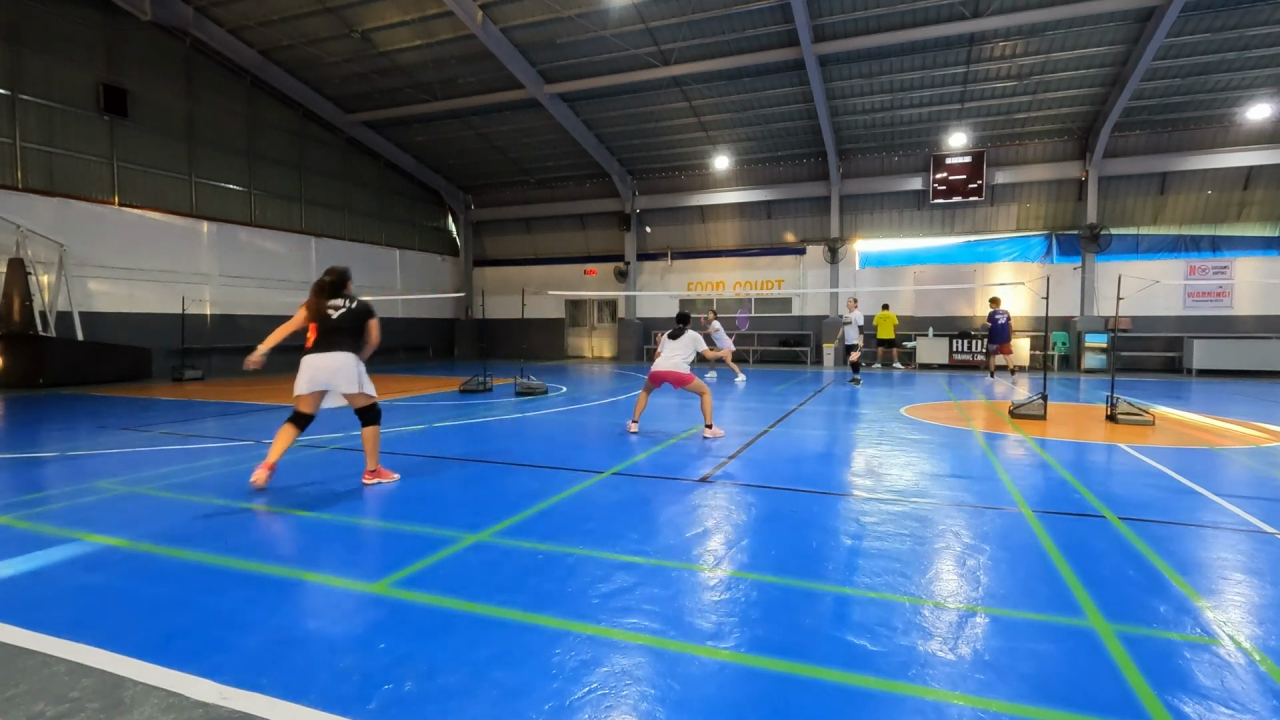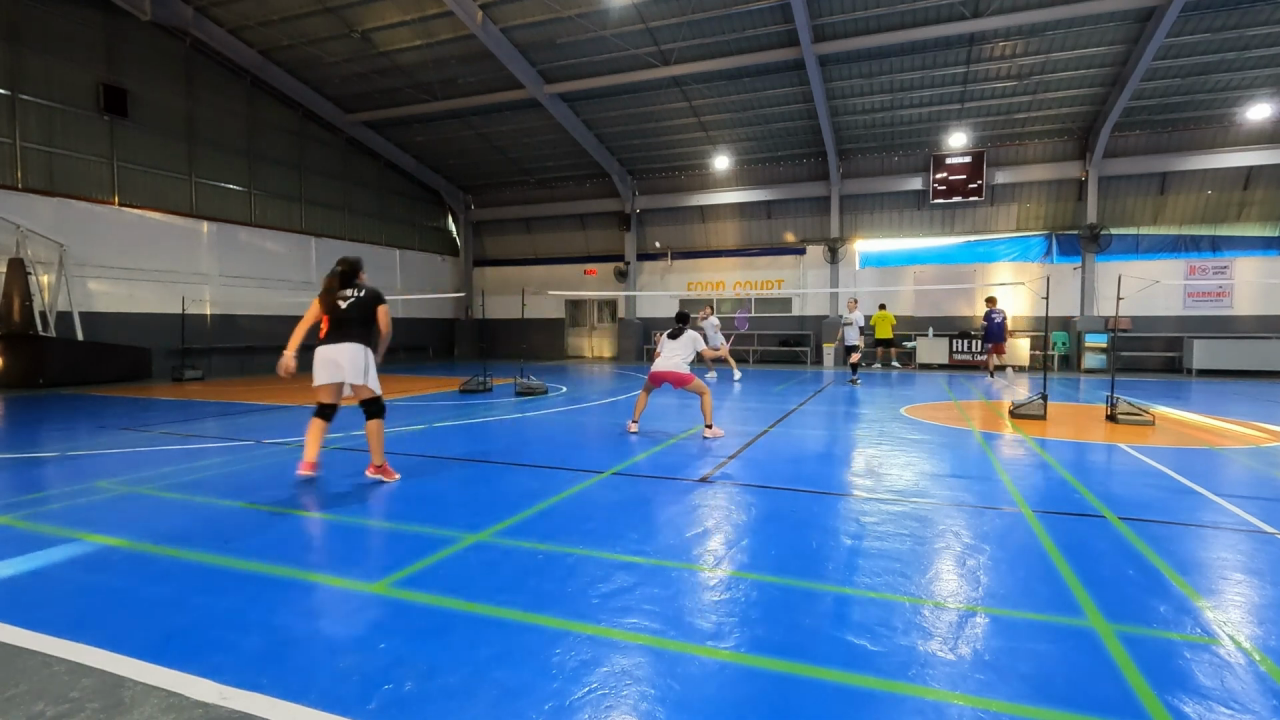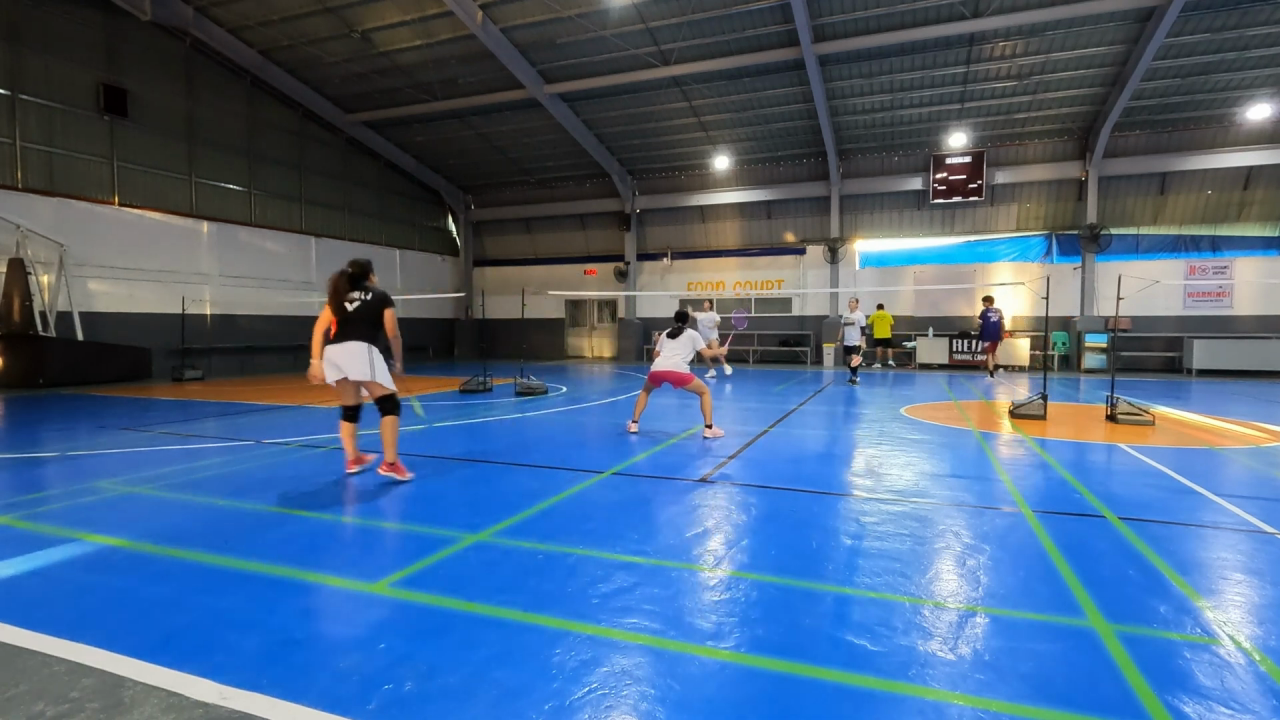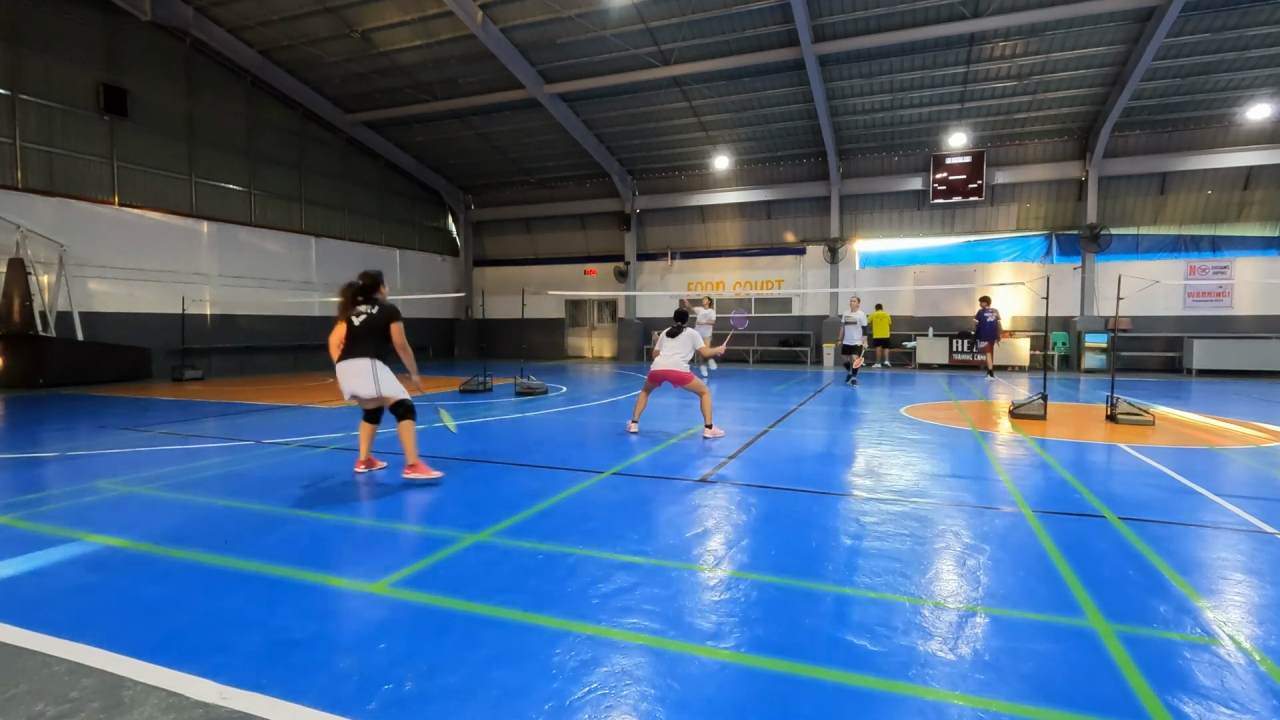
dt=0.1s
person 1, frame 1
left shoulder: (315, 305)
right shoulder: (362, 307)
left elbow: (286, 329)
right elbow: (373, 341)
left wrist: (261, 351)
right wrist: (359, 360)
left hip: (312, 362)
right hip: (344, 361)
left knee: (298, 419)
right knee: (370, 413)
left ankle: (267, 466)
right ankle: (373, 470)
person 1, frame 2
left shoulder: (327, 297)
right shoulder: (373, 295)
left elbow: (304, 324)
right elbow: (385, 329)
left wrist: (290, 353)
right wrist: (379, 354)
left hip: (325, 353)
right hip: (354, 351)
left knee: (324, 410)
right knee: (374, 408)
left ankle: (309, 462)
right ankle: (378, 465)
person 1, frame 3
left shoulder: (337, 298)
right shoulder: (381, 297)
left elbow: (319, 330)
right elbow: (393, 332)
left wrist: (316, 362)
right wrist: (398, 360)
left hip: (334, 353)
right hip: (360, 352)
left knee: (350, 409)
right knee: (389, 404)
left ankle: (354, 459)
right ankle: (390, 462)
person 1, frame 4
left shoulder: (350, 310)
right shoulder: (389, 310)
left elbow: (334, 341)
right elbow: (401, 345)
left wrist: (341, 367)
right wrist: (415, 374)
left hip: (347, 367)
right hip: (368, 365)
left knee: (372, 411)
right knee: (405, 410)
left ankle: (364, 460)
right ankle: (413, 465)
